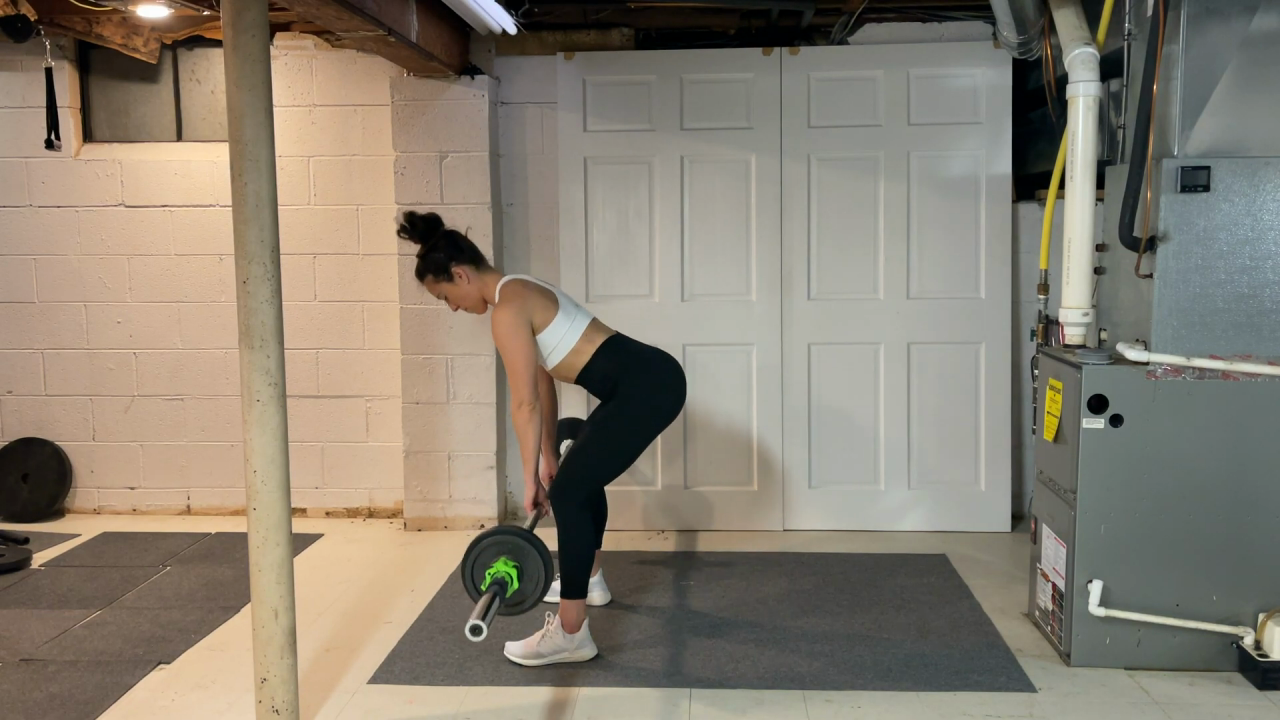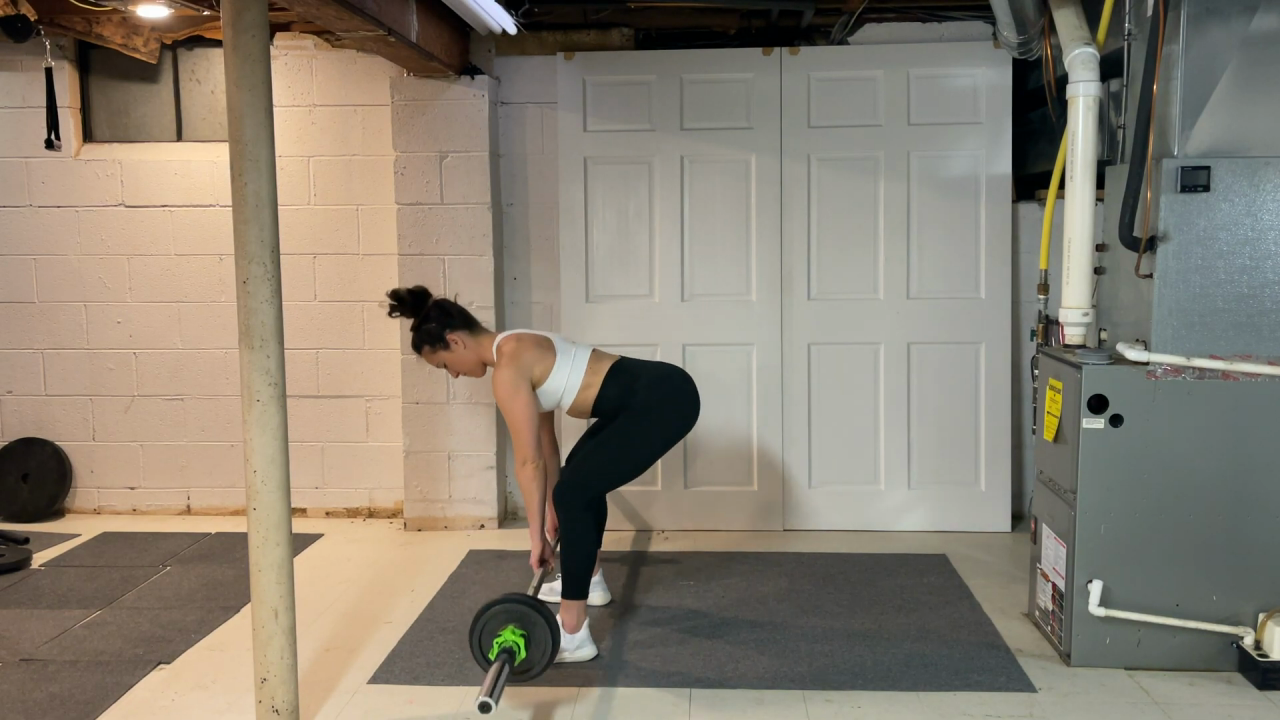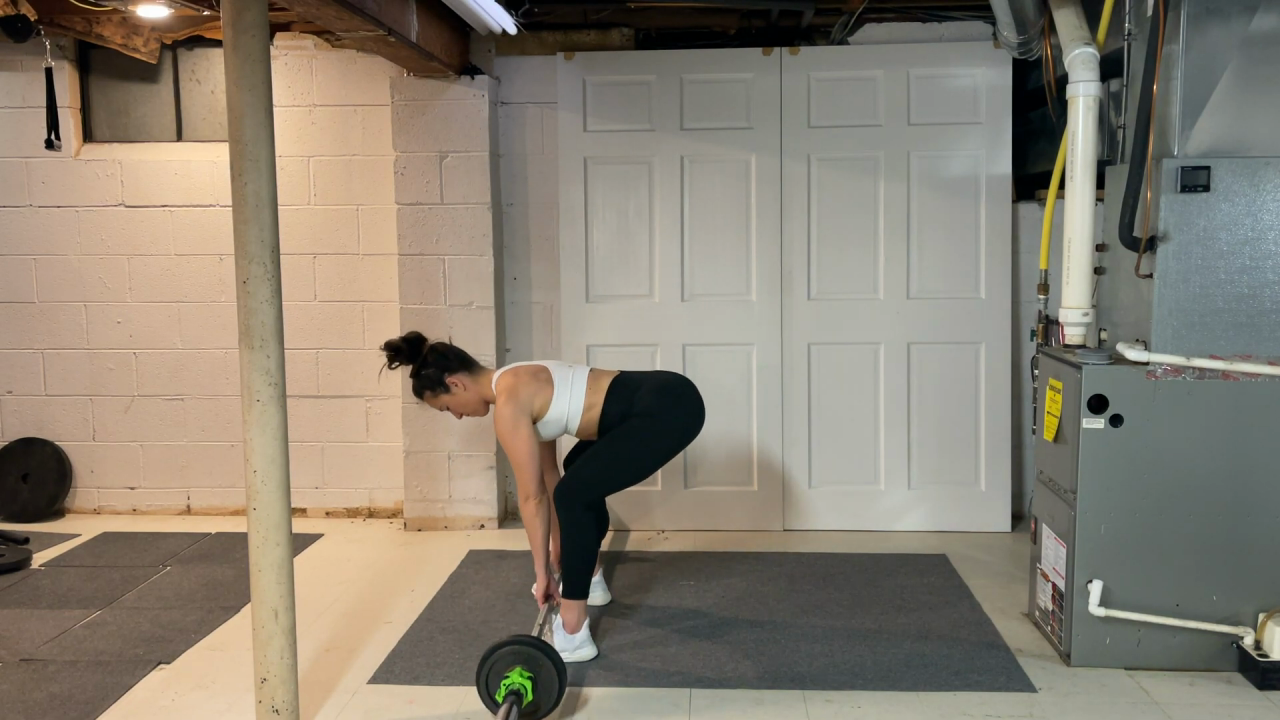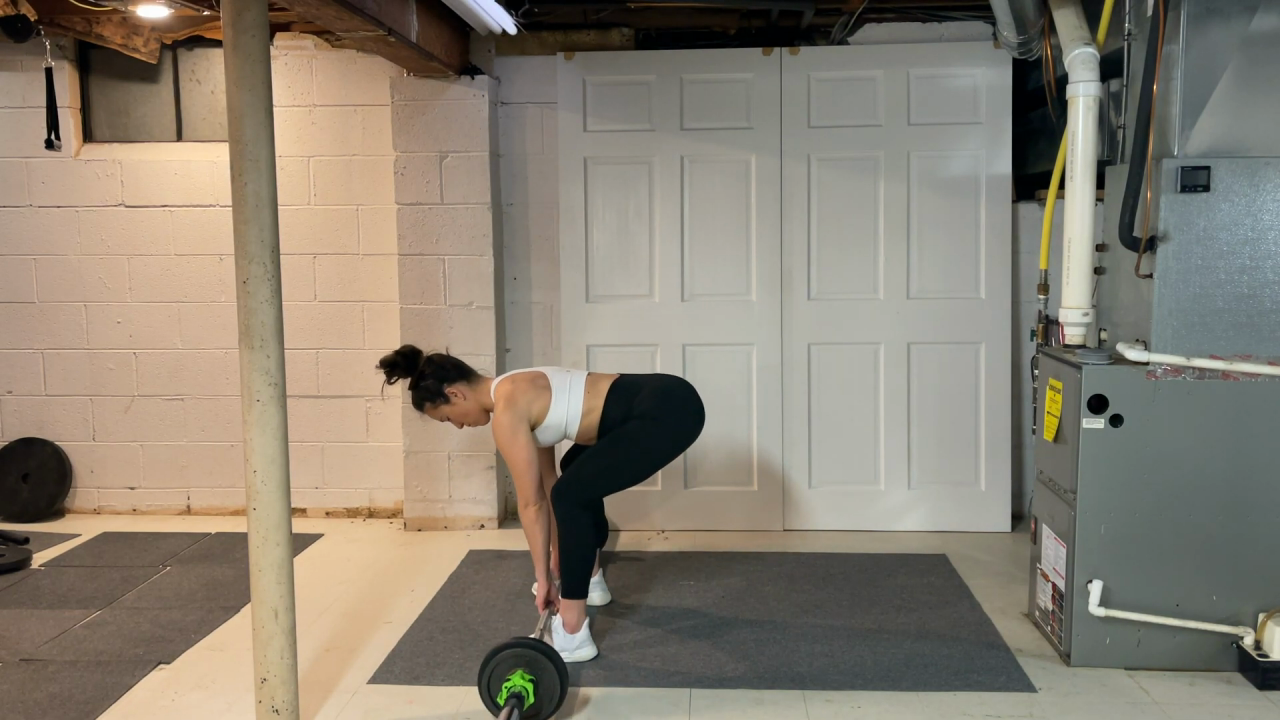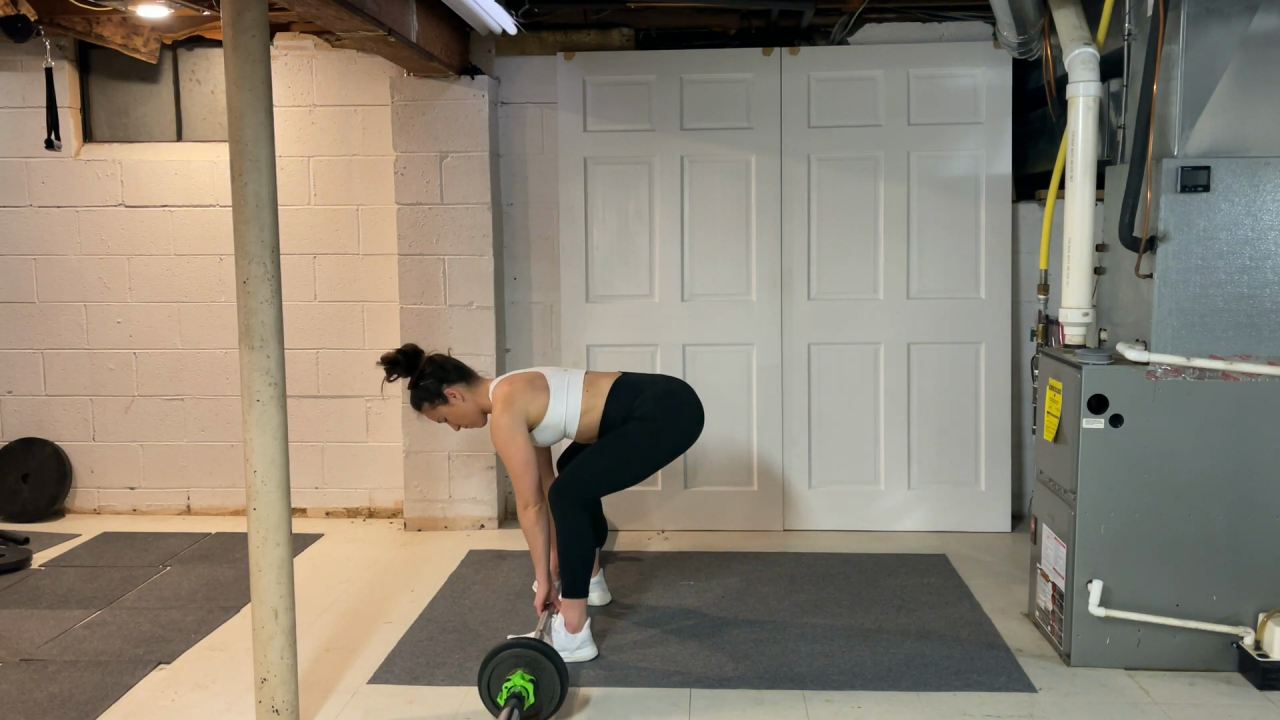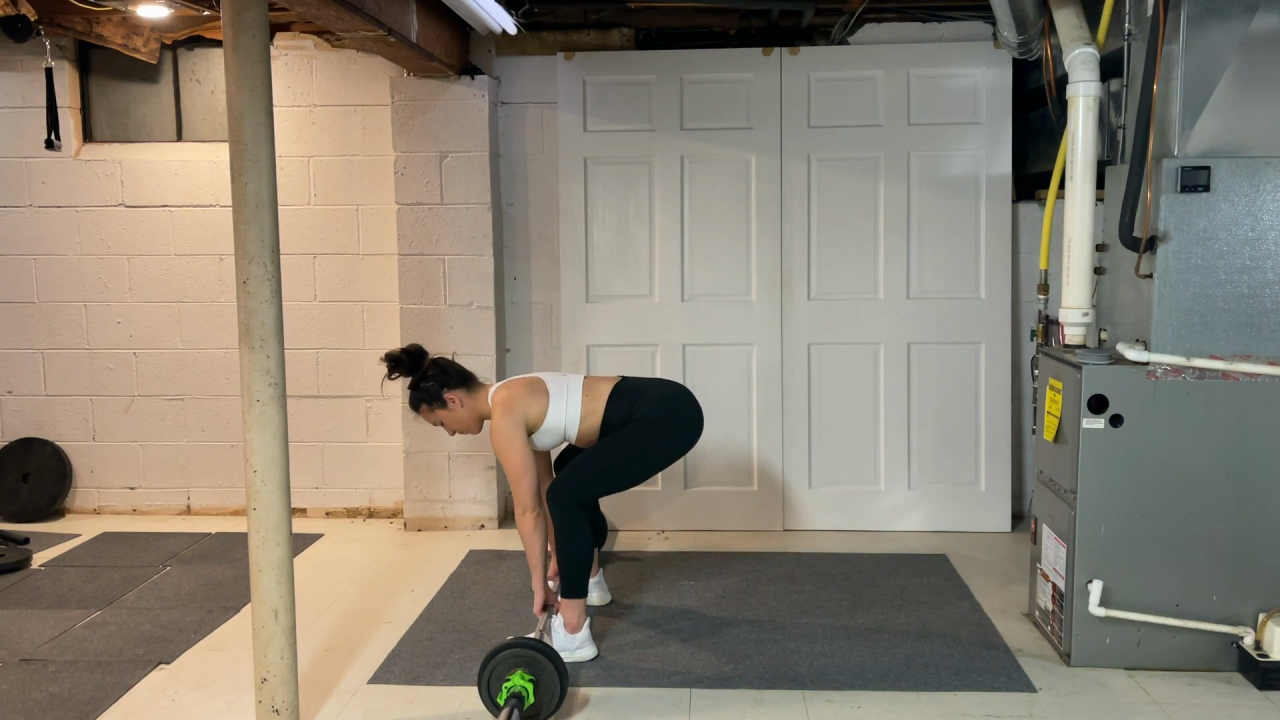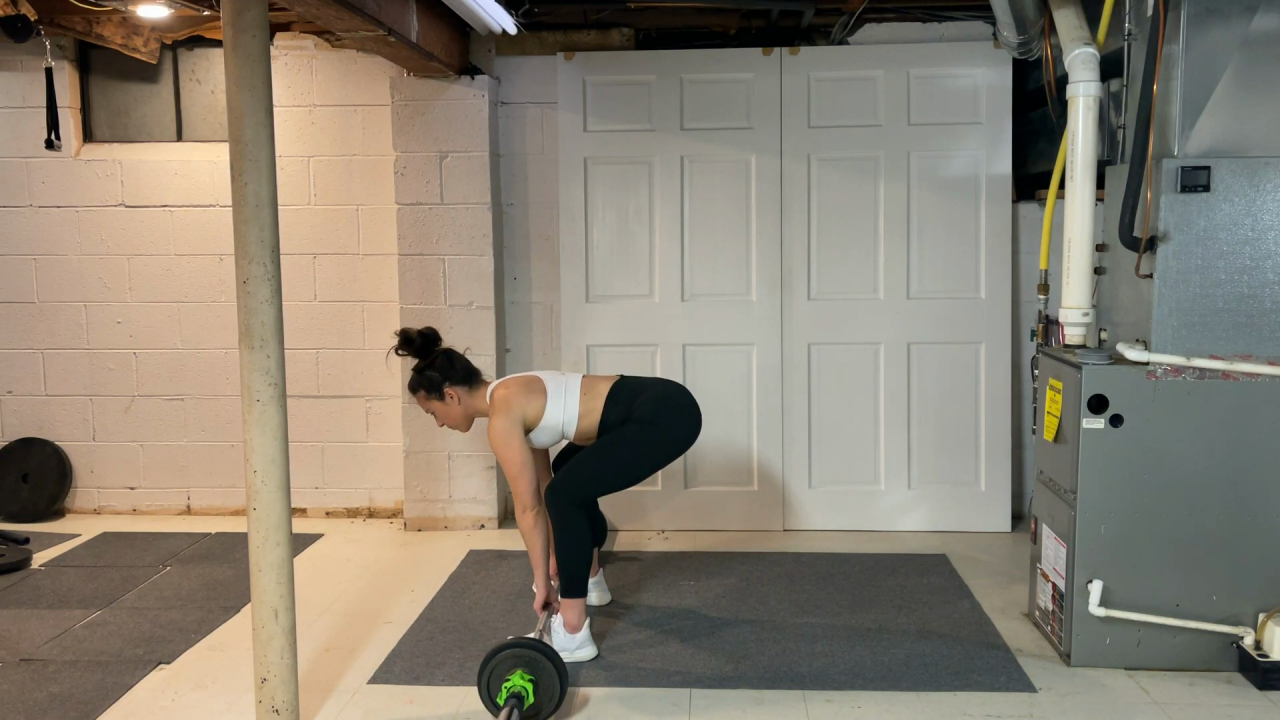
dt=0.3s
person 1, frame 1
left shoulder: (507, 309)
right shoulder: (520, 294)
left elbow: (525, 403)
right elbow: (542, 385)
left wrist: (530, 477)
right wrist: (549, 456)
left hip: (648, 388)
right hip: (649, 379)
left knee: (570, 490)
right knee: (583, 471)
left ankle: (571, 634)
right ankle: (589, 580)
person 1, frame 2
left shoulder: (507, 367)
right shoulder: (517, 349)
left elbow: (529, 462)
right elbow: (544, 443)
left wrist: (537, 536)
right wrist: (551, 507)
left hip: (663, 403)
right hip: (657, 393)
left knee: (573, 494)
right knee: (581, 474)
left ankle: (572, 634)
right ankle: (590, 580)
person 1, frame 3
left shoulder: (509, 403)
right shoulder: (518, 386)
left elbow: (531, 497)
right elbow: (548, 473)
left wrist: (542, 572)
right wrist: (558, 541)
left hip: (668, 409)
right hip: (664, 399)
left knee: (575, 493)
right knee: (580, 472)
left ankle: (572, 636)
right ankle: (590, 580)
person 1, frame 4
left shoulder: (507, 411)
right shoulder: (516, 394)
left elbow: (531, 503)
right elbow: (546, 479)
left wrist: (543, 577)
right wrist: (558, 550)
left hip: (667, 413)
right hip: (660, 401)
left knee: (572, 494)
right knee: (577, 472)
left ankle: (572, 635)
right ankle: (590, 579)
person 1, frame 5
left shoulder: (505, 410)
right shoulder: (514, 395)
left elbow: (530, 503)
right elbow: (544, 480)
left wrist: (543, 578)
right wrist: (557, 553)
left hip: (667, 414)
right hip: (658, 402)
left knee: (569, 493)
right knee: (575, 472)
left ankle: (574, 635)
right ankle: (590, 579)
person 1, frame 6
left shoulder: (504, 416)
right shoulder: (512, 400)
left elbow: (528, 509)
right elbow: (544, 484)
left wrist: (540, 585)
right wrist: (556, 554)
left hip: (667, 417)
right hip: (656, 408)
left knee: (567, 495)
right knee: (571, 473)
left ankle: (573, 635)
right ankle: (590, 580)
person 1, frame 7
left shoulder: (502, 414)
right shoulder: (511, 399)
left elbow: (528, 507)
right elbow: (542, 483)
left wrist: (542, 582)
right wrist: (557, 555)
left hip: (666, 416)
right hip: (655, 405)
left knee: (566, 493)
right knee: (568, 474)
left ankle: (573, 636)
right ankle: (590, 579)
